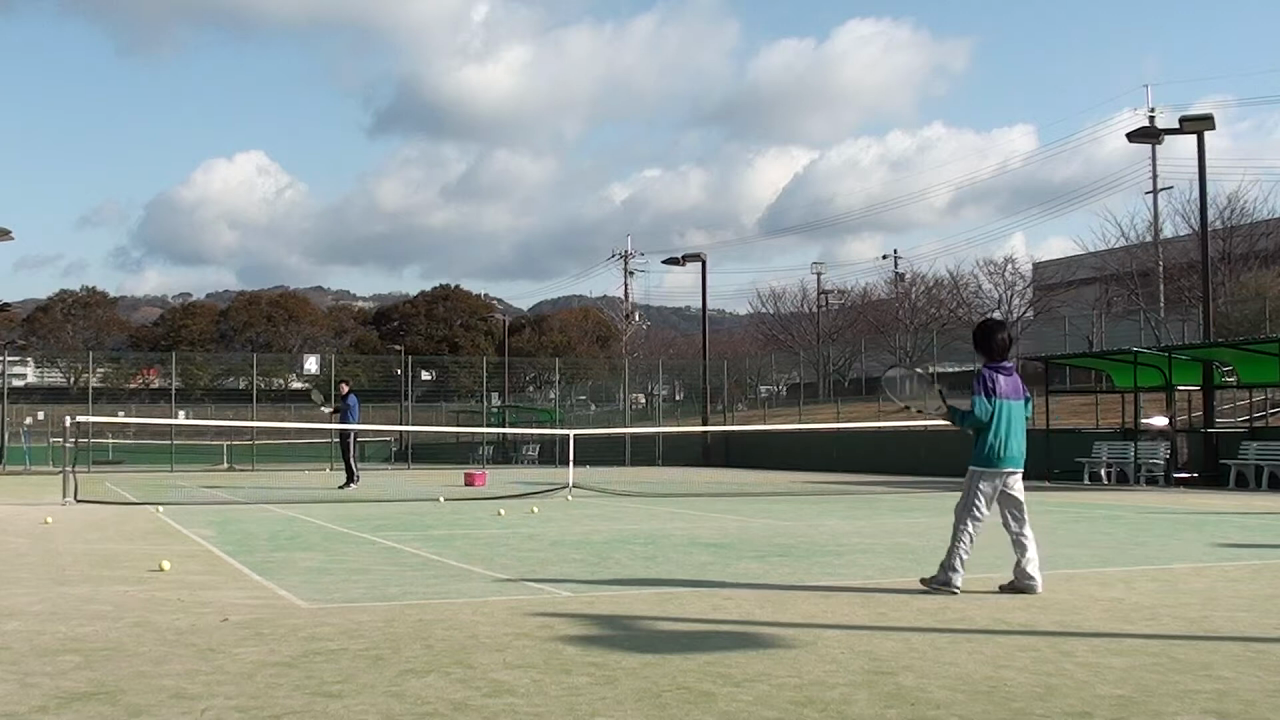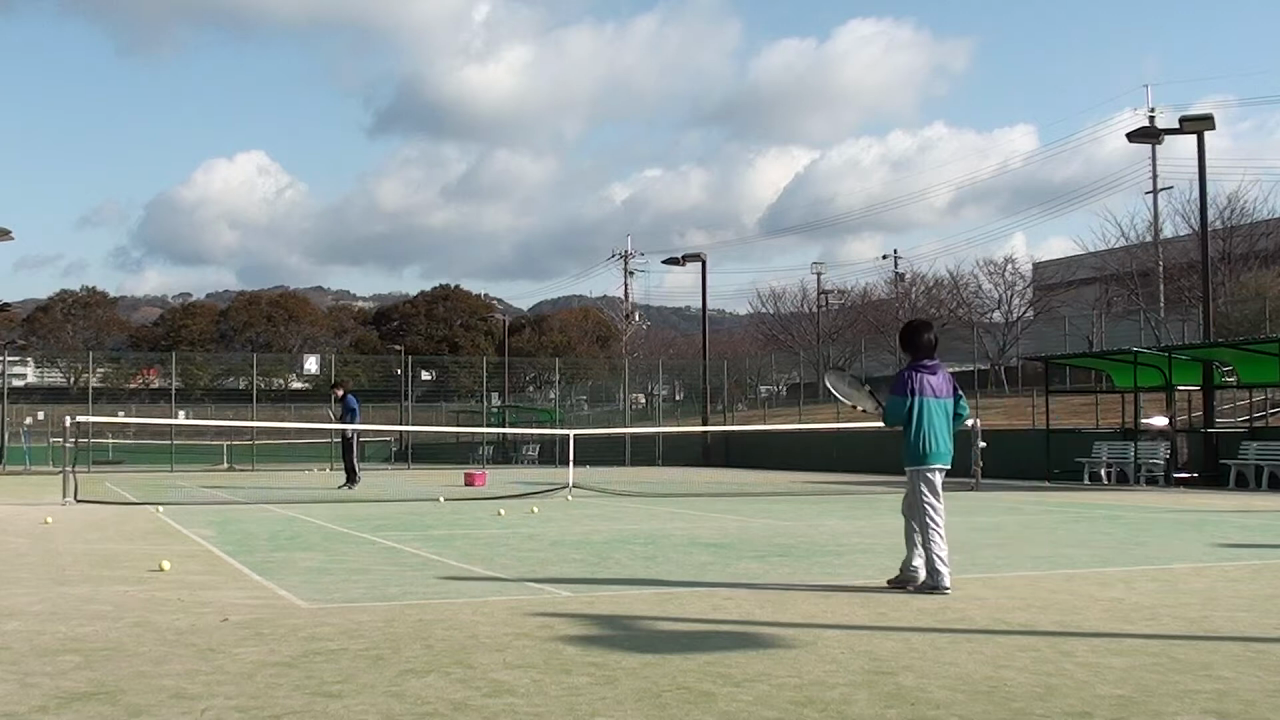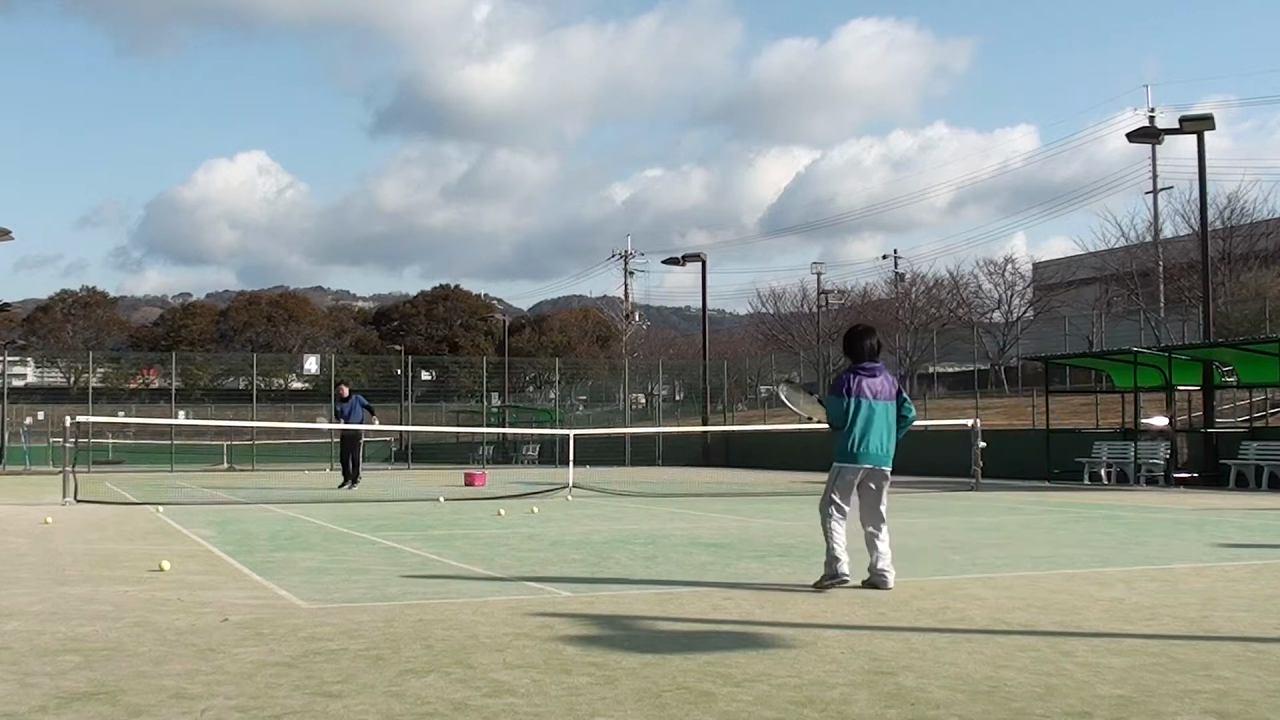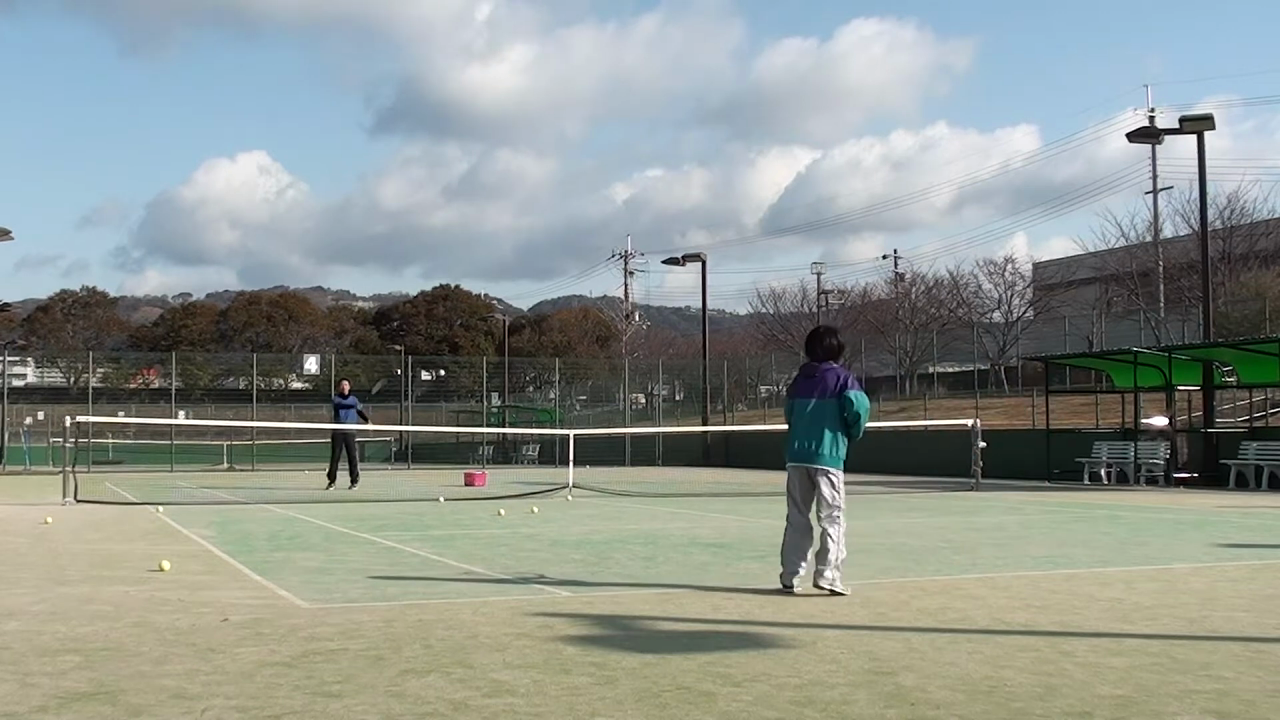
dt=0.5s
person 1, frame 1
left shoulder: (984, 377)
right shoulder: (1015, 378)
left elbow: (979, 415)
right elbow: (1026, 411)
left wrist: (953, 415)
left hip: (987, 459)
right hip: (1014, 460)
left knee: (967, 517)
right knee: (1016, 520)
left ankle: (949, 577)
right ankle: (1028, 578)
person 1, frame 2
left shoulder: (907, 376)
right shoulder: (945, 376)
left elbow: (895, 416)
right elbow: (962, 411)
left wrist: (885, 416)
left hip: (921, 454)
right hip: (943, 452)
left knee: (928, 517)
right knee: (913, 510)
left ankle: (939, 578)
right ankle: (912, 572)
person 1, frame 3
left shoulder: (846, 379)
right shoulder: (890, 380)
left elbow: (836, 418)
right elbow: (908, 413)
left wrist: (838, 426)
left hip: (851, 456)
right hip: (882, 458)
left knee: (833, 510)
right knee: (875, 518)
left ankle: (838, 567)
right ankle: (882, 574)
person 1, frame 4
left shoulder: (799, 380)
right shoulder: (843, 378)
right elbow: (858, 409)
right wrist: (852, 434)
left hip: (797, 457)
right hip: (828, 458)
left knee: (797, 519)
right knee: (832, 518)
left ankle: (790, 577)
right ankle: (827, 575)
